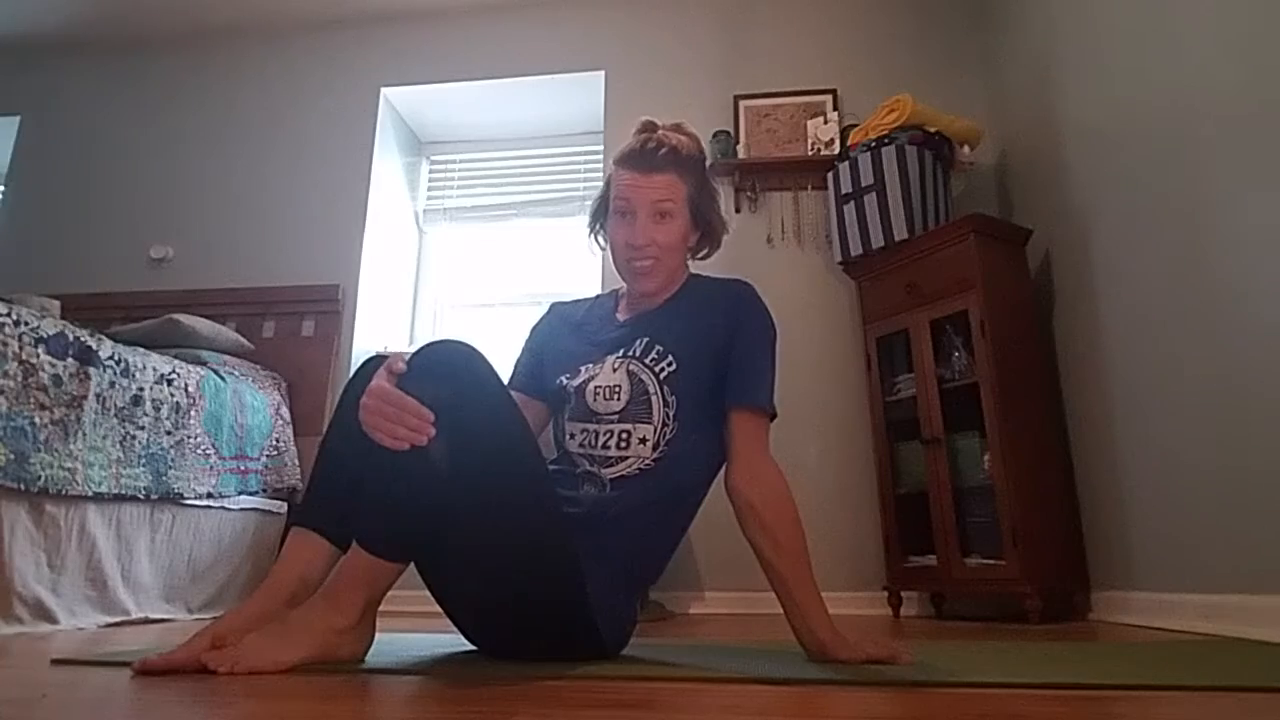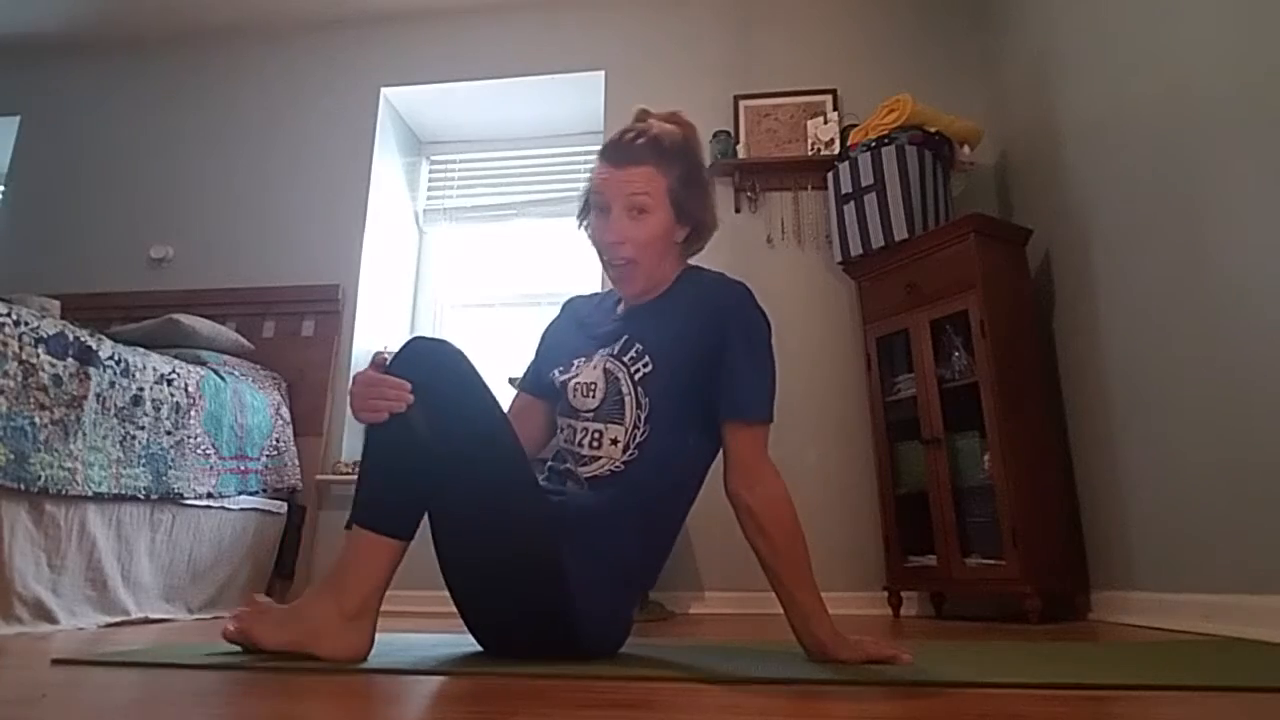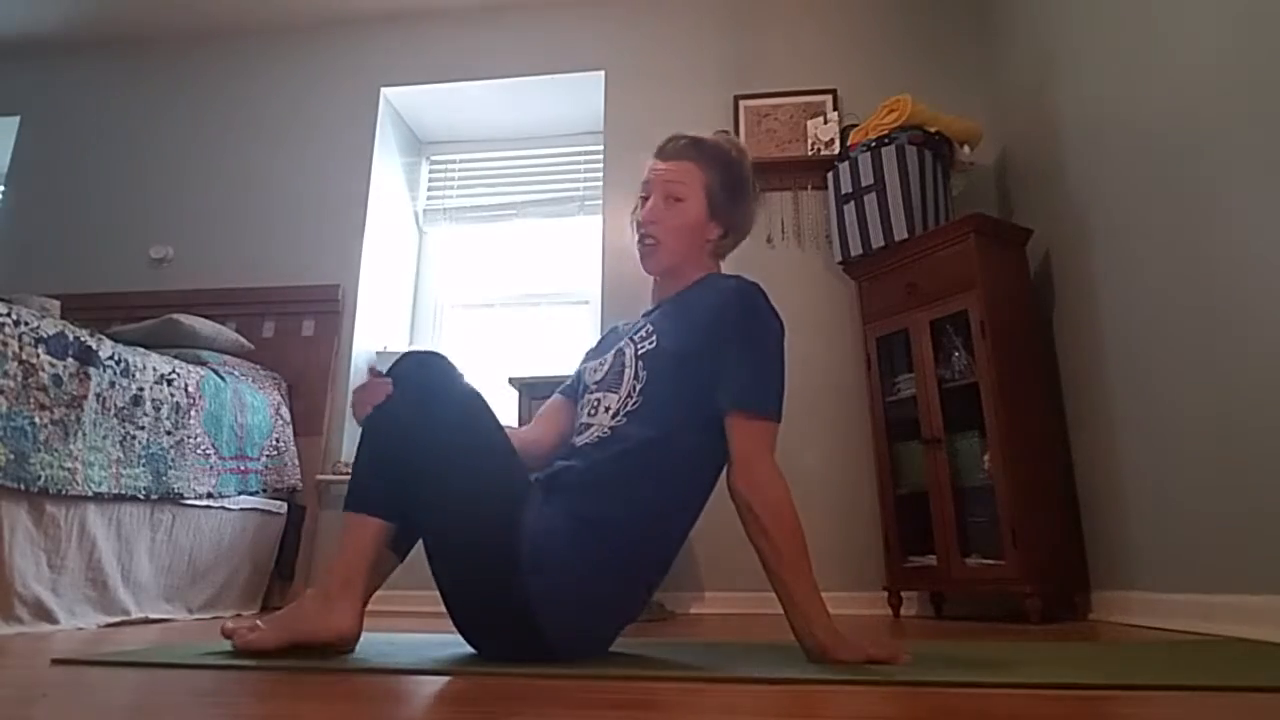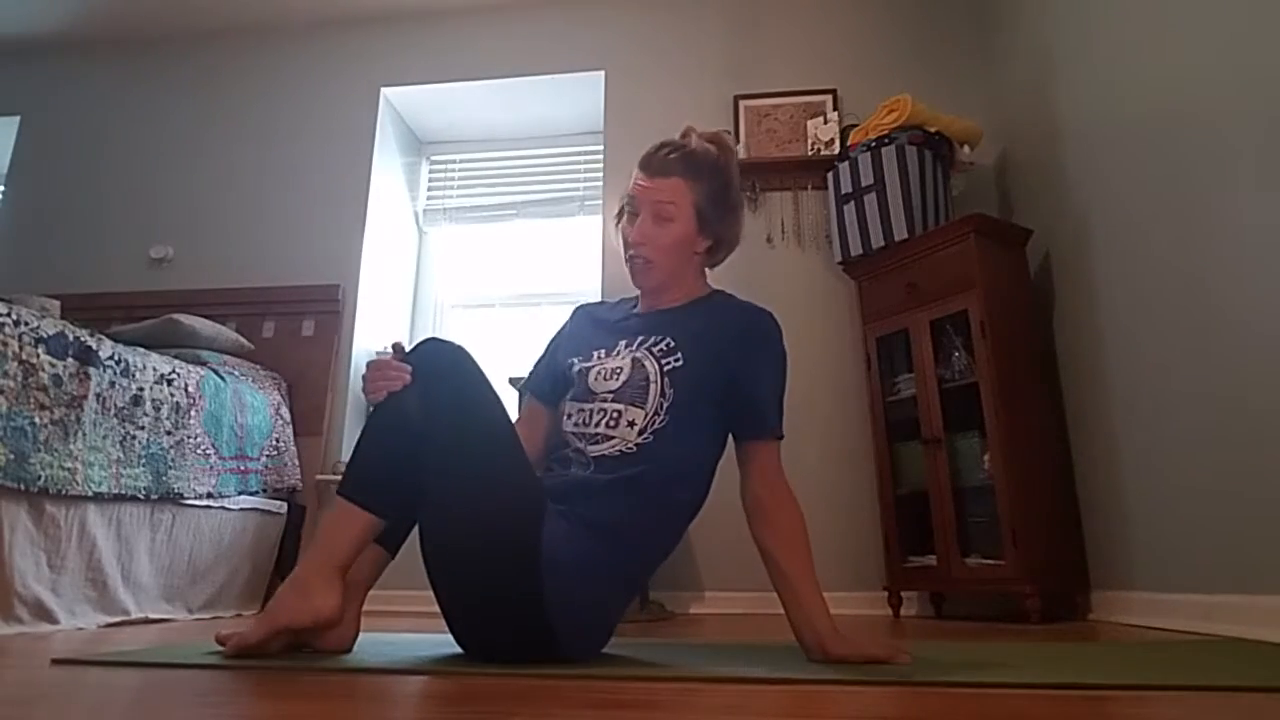
dt=0.7s
person 1, frame 1
left shoulder: (729, 313)
right shoulder: (564, 323)
left elbow: (751, 476)
right elbow: (499, 443)
left wrist: (820, 633)
right wrist: (394, 404)
left hip: (583, 603)
right hip: (512, 585)
left knee: (450, 370)
right knee: (383, 377)
left ankle: (342, 614)
right ankle: (269, 606)
person 1, frame 2
left shoulder: (722, 310)
right shoulder: (576, 318)
left elbow: (751, 479)
right elbow: (512, 442)
left wrist: (822, 635)
right wrist: (391, 404)
left hip: (576, 602)
right hip: (523, 588)
left knee: (434, 368)
right knee: (416, 371)
left ankle: (348, 606)
right ankle: (342, 598)
person 1, frame 3
left shoulder: (736, 307)
right shoulder: (619, 338)
left elbow: (752, 474)
right elbow: (534, 445)
right wrist: (399, 419)
left hip: (557, 594)
right hip: (526, 593)
left knee: (425, 373)
right knee: (413, 398)
left ankle: (334, 596)
right ankle: (342, 601)
person 1, frame 4
left shoulder: (742, 332)
right shoulder: (585, 324)
left elbow: (765, 489)
right elbow: (519, 451)
left wrist: (821, 635)
right wrist: (406, 404)
left hip: (559, 599)
right hip: (510, 591)
left knee: (441, 364)
left ankle: (317, 580)
right ankle: (333, 602)
